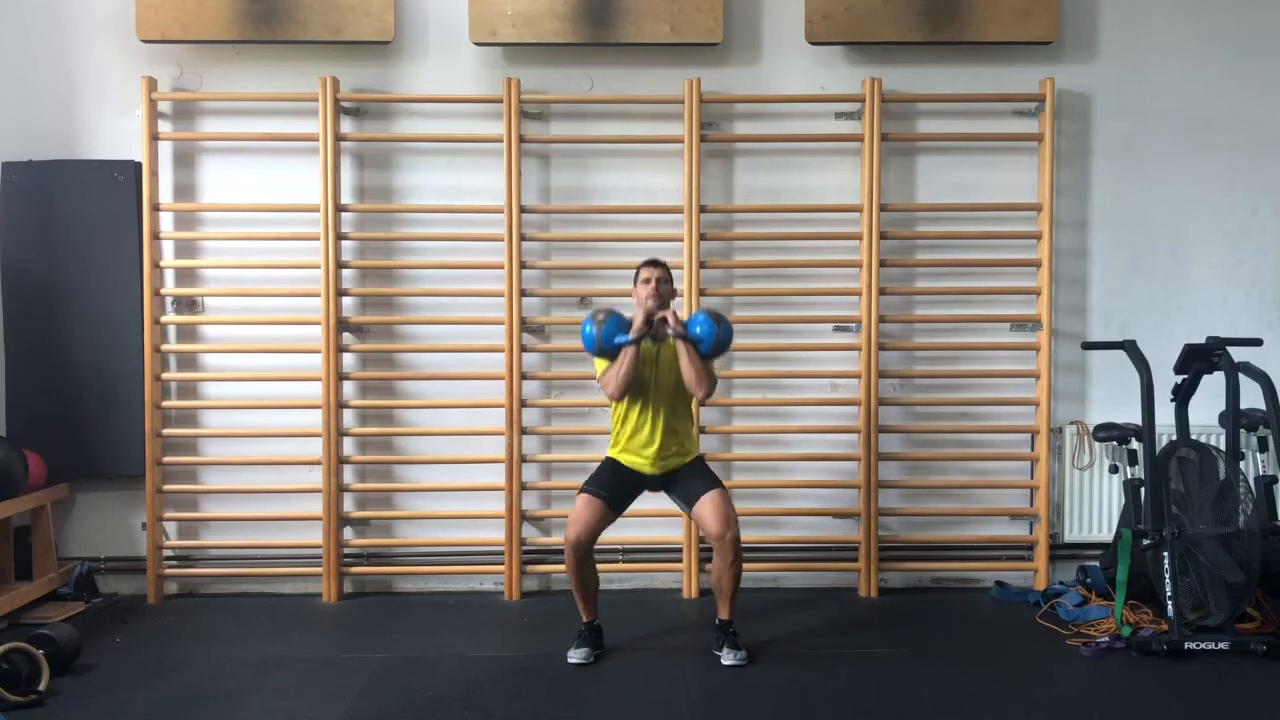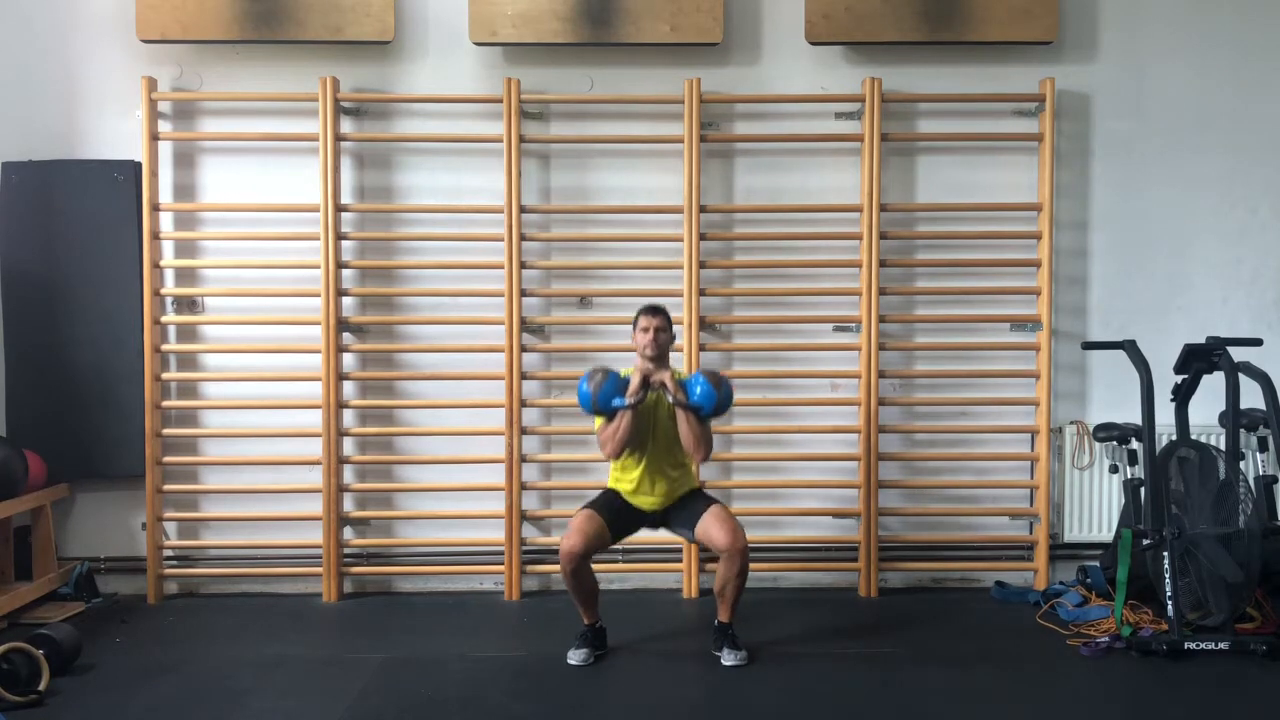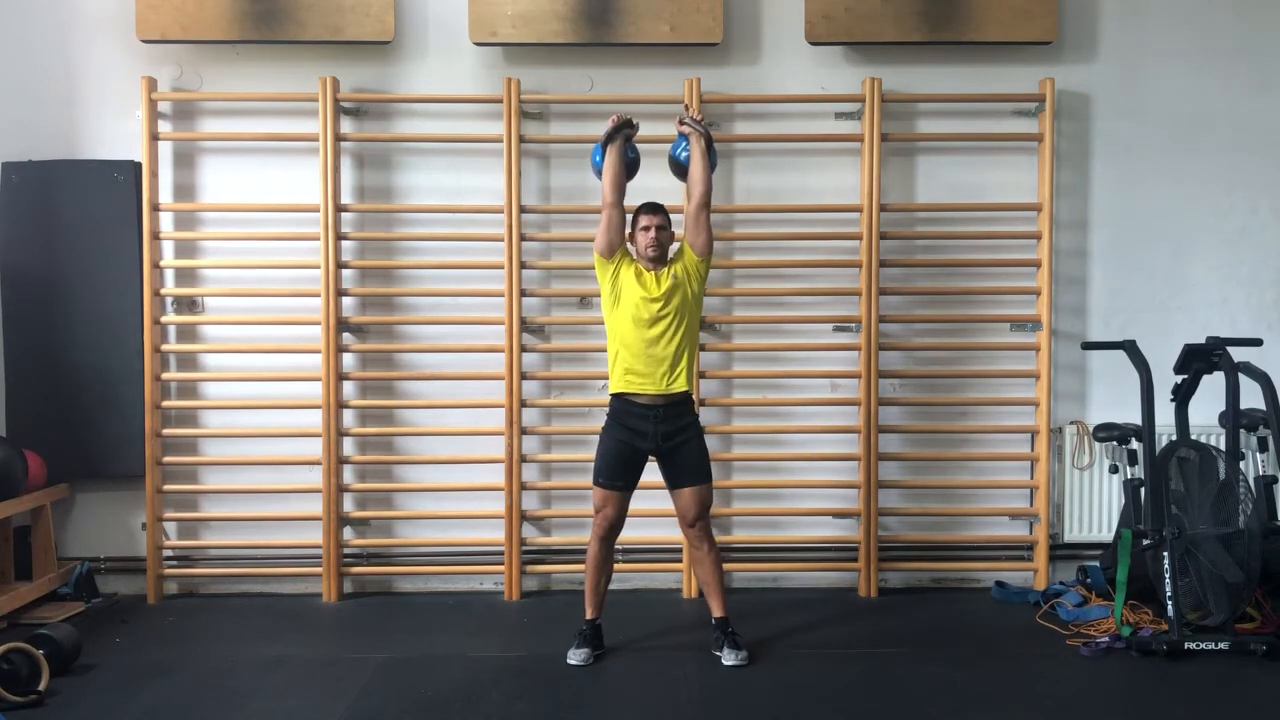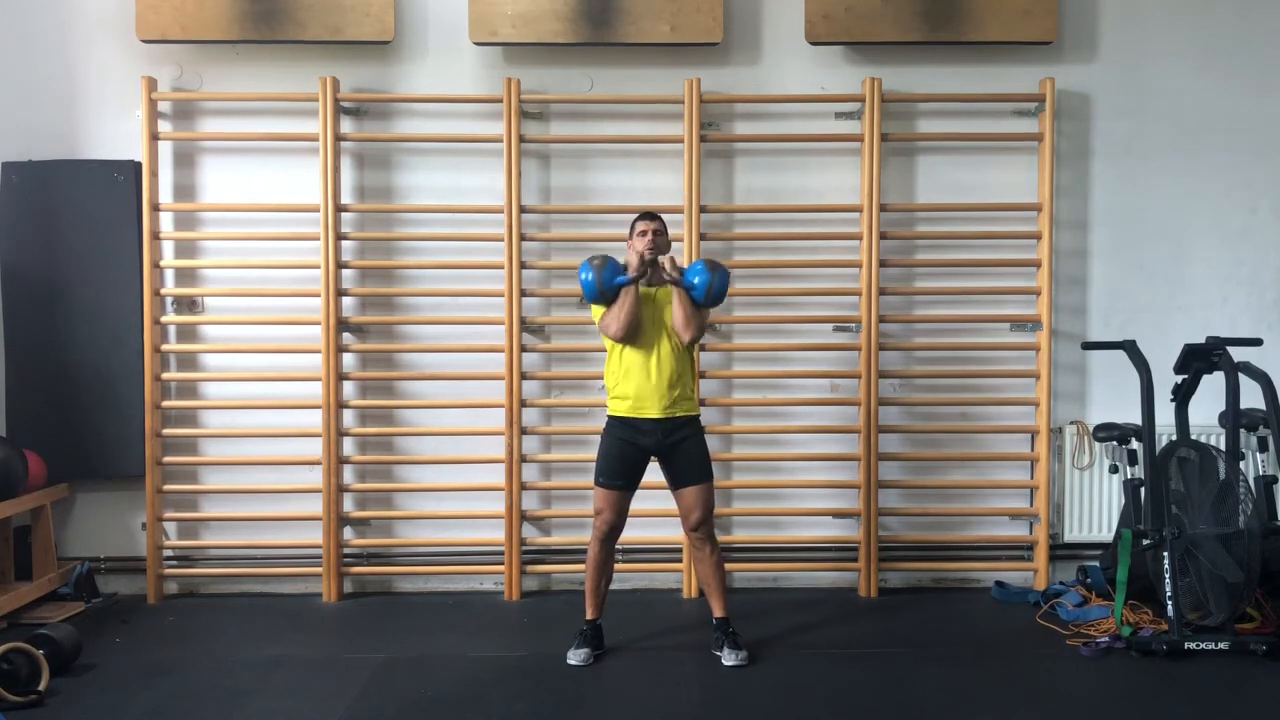
dt=1s
person 1, frame 1
left shoulder: (689, 339)
left elbow: (703, 391)
right elbow: (615, 391)
left wrist: (679, 332)
right wrist: (635, 333)
left hip: (681, 462)
right hip: (626, 461)
left knee: (726, 533)
right knee: (576, 537)
left ankle: (725, 630)
right ankle: (590, 629)
person 1, frame 2
left shoulder: (689, 390)
left elbow: (701, 452)
right elbow: (609, 449)
left wrist: (677, 397)
right wrist: (634, 395)
left hip: (680, 495)
right hip: (624, 495)
left knee: (733, 543)
right knee: (572, 548)
left ankle: (724, 630)
right ankle: (592, 629)
person 1, frame 3
left shoulder: (689, 272)
right shoulder: (616, 272)
left elbow: (699, 204)
right elbow: (611, 203)
left wrist: (696, 138)
right wrist: (616, 140)
left hip: (678, 415)
right hip: (625, 415)
left knee: (697, 526)
right knee: (605, 526)
left ankle: (722, 627)
right ankle: (591, 628)
person 1, frame 4
left shoulder: (684, 289)
right shoulder: (611, 289)
left elbow: (689, 334)
right elbow: (618, 332)
left wrist: (674, 280)
right wrist: (632, 276)
left hip: (680, 423)
right hip: (625, 422)
left knee: (700, 528)
right knee: (604, 529)
left ankle: (723, 628)
right ankle: (591, 628)
